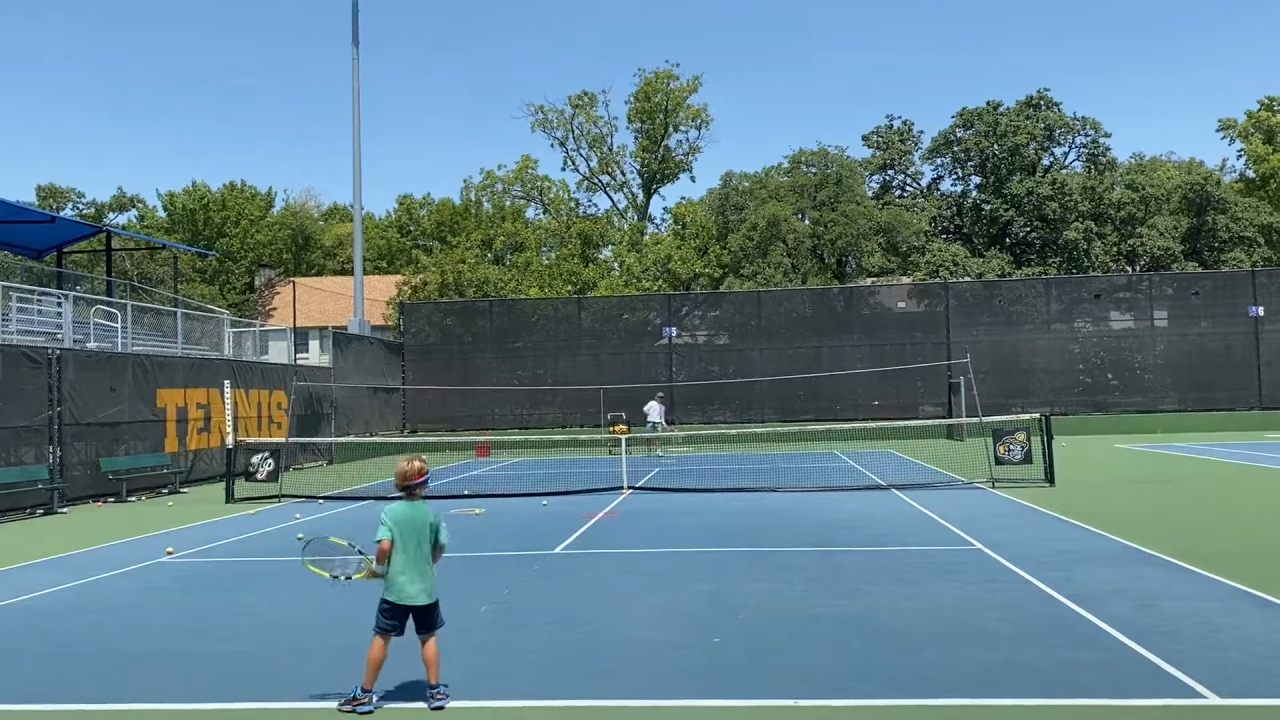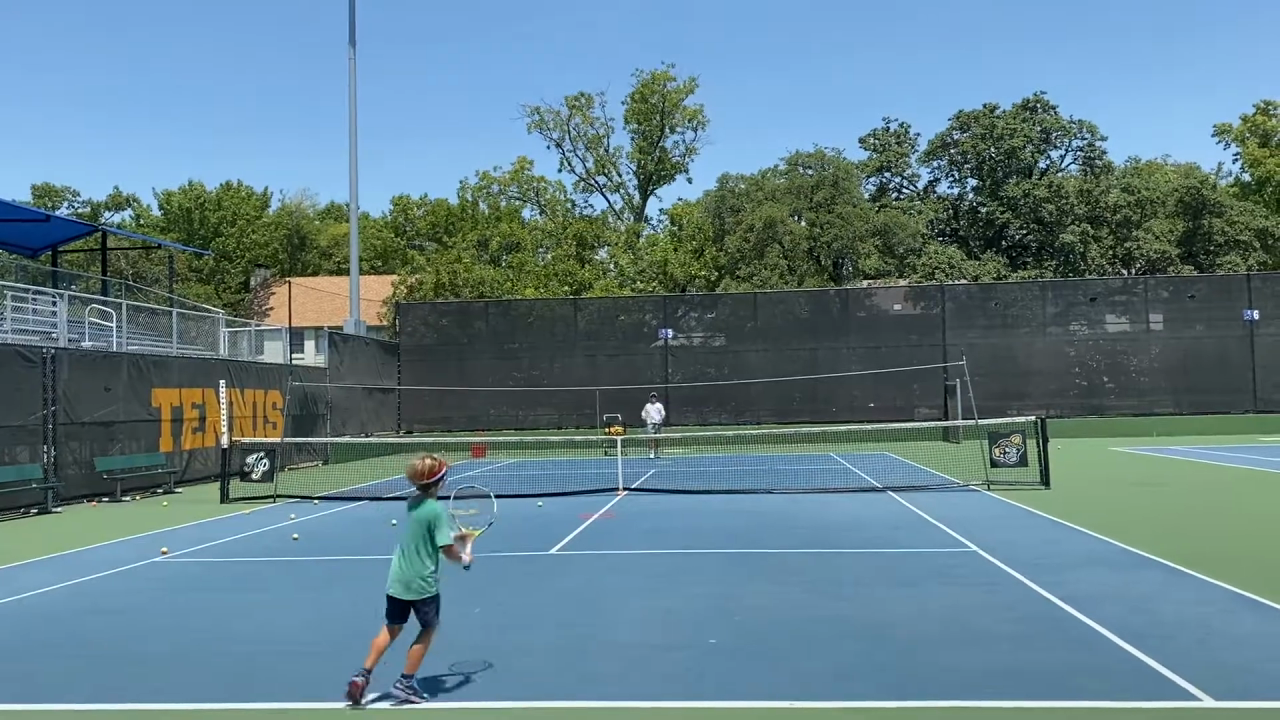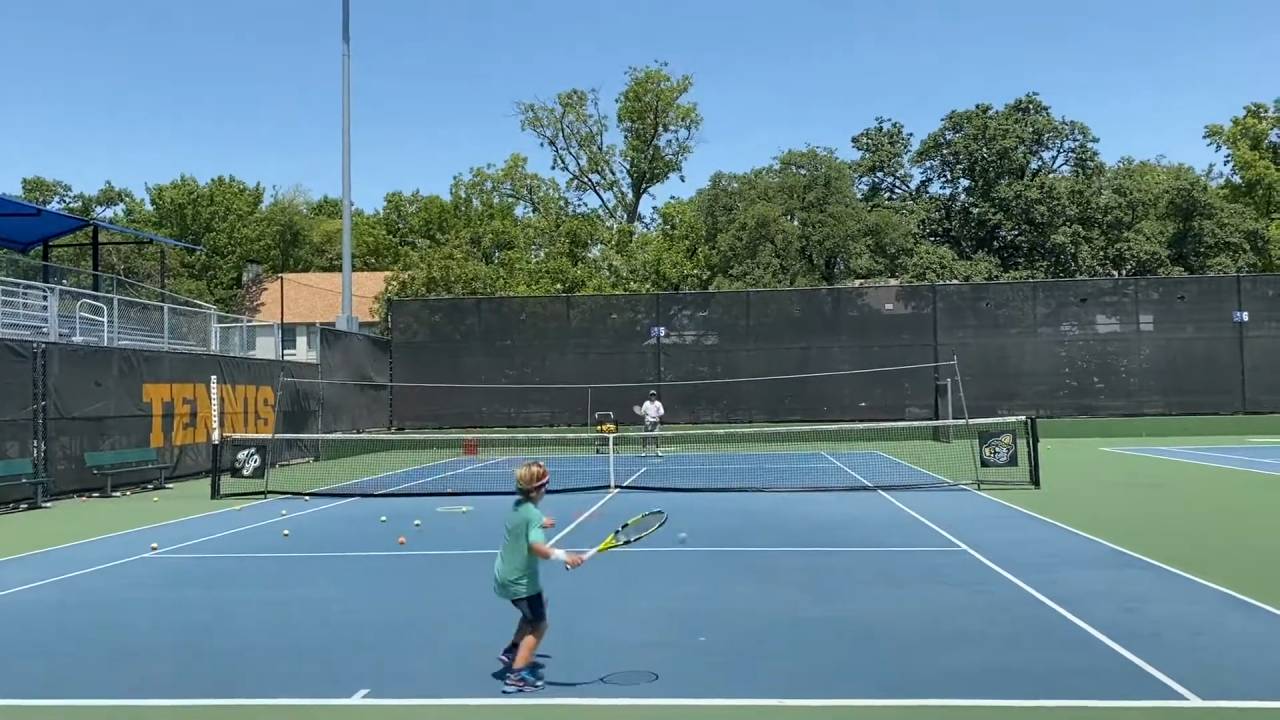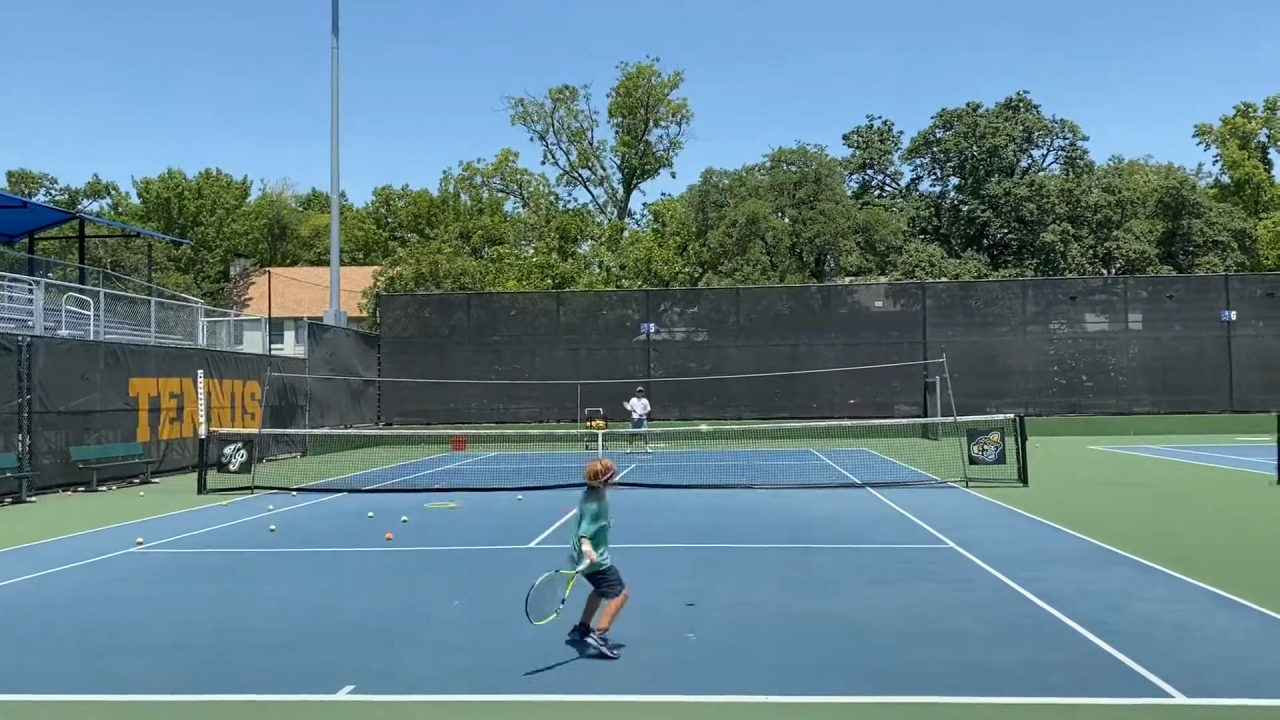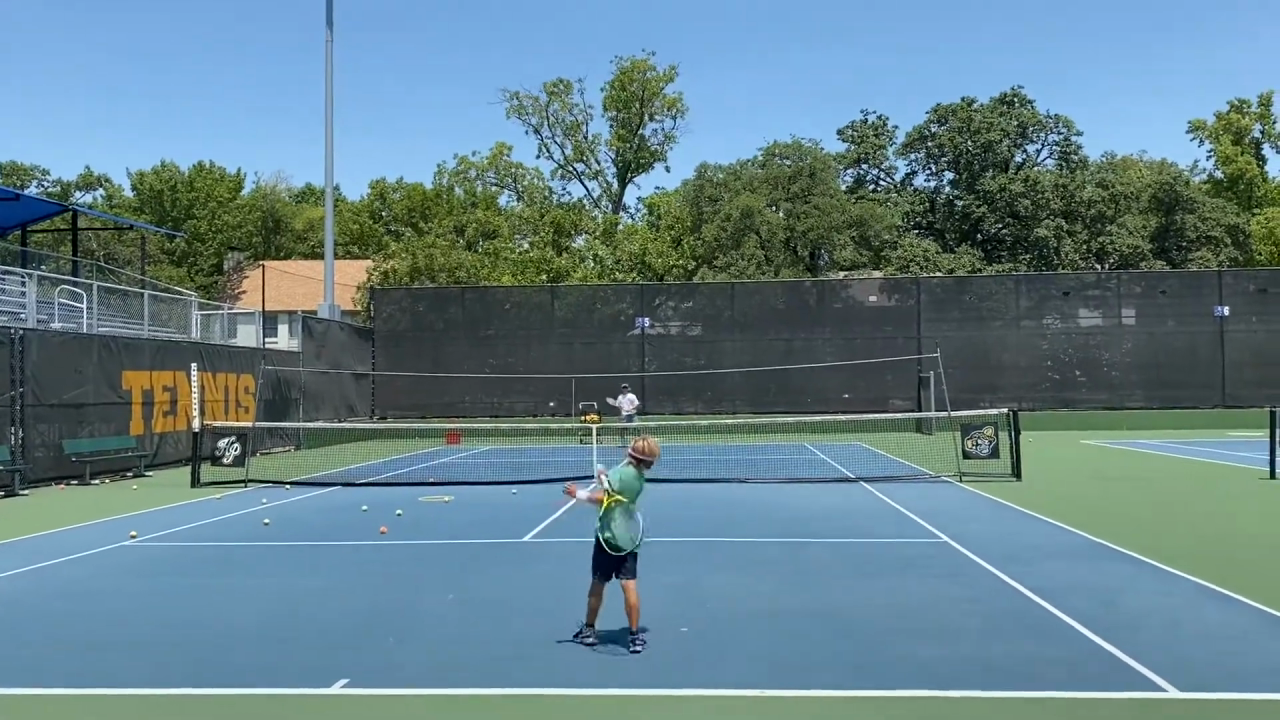
dt=0.7s
person 1, frame 1
left shoulder: (390, 511)
right shoulder: (433, 513)
left elbow: (384, 548)
right elbow: (439, 550)
left wrist: (379, 568)
left hip: (396, 588)
right hip: (426, 589)
left knee: (382, 639)
right knee: (428, 637)
left ankle: (365, 694)
right ankle: (436, 691)
person 1, frame 2
left shoulder: (411, 505)
right shoulder: (437, 511)
right elbow: (447, 550)
left wrist: (453, 535)
right wrist: (463, 557)
left hip: (397, 579)
right hip: (423, 583)
left knee: (390, 628)
right knee: (429, 628)
left ankle: (362, 677)
right ankle: (405, 682)
person 1, frame 3
left shoulder: (517, 506)
right shoulder: (532, 514)
right elbow: (537, 547)
left wrist: (541, 522)
right wrist: (563, 556)
left hip: (504, 576)
right hip: (521, 581)
left knee: (532, 617)
right knee: (538, 626)
left ankle: (512, 651)
right ankle: (516, 677)
person 1, frame 4
left shoulder: (588, 494)
right shoulder: (594, 506)
right elbow: (584, 536)
right wrist: (588, 551)
right hip: (596, 560)
left knee: (602, 589)
right knee: (621, 593)
left ankle: (583, 628)
right ankle: (598, 635)
person 1, frame 5
left shoulder: (619, 472)
right shoulder: (640, 480)
left elbow: (603, 498)
right elbow: (613, 492)
left wrist: (578, 494)
right wrist: (604, 478)
left knee: (598, 582)
right knee: (630, 585)
left ankle: (589, 630)
right ankle: (635, 636)
